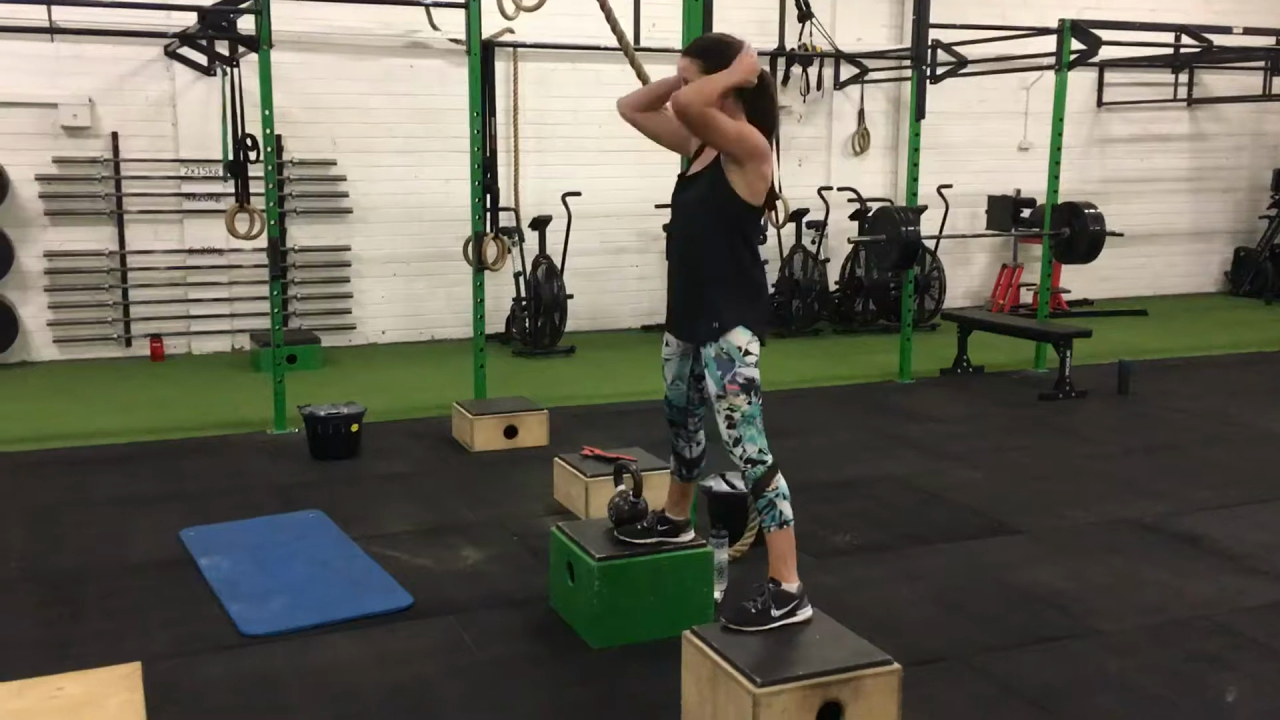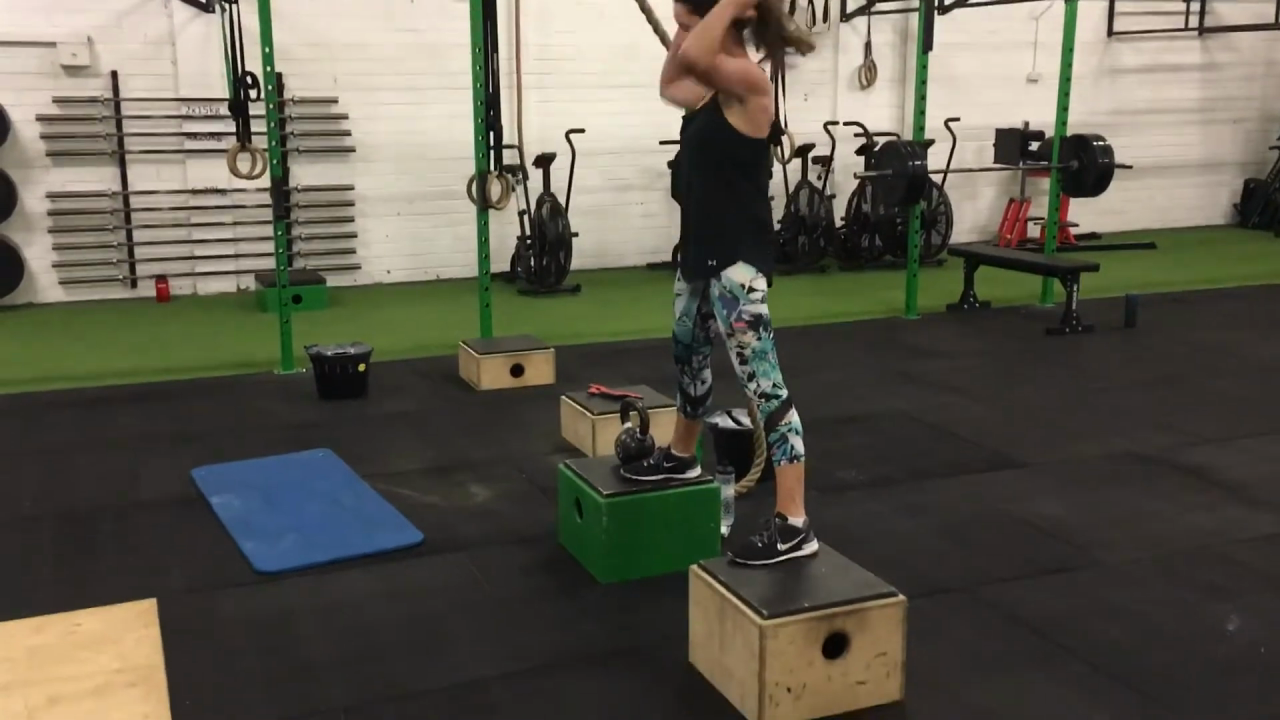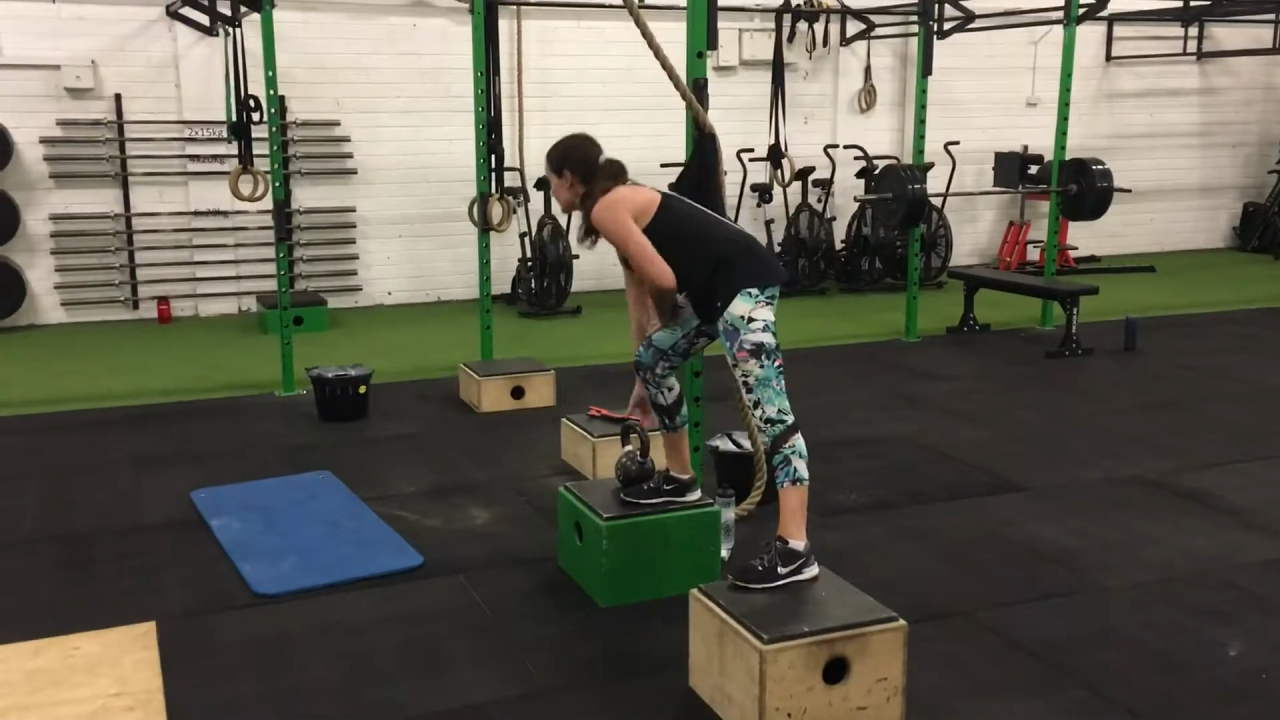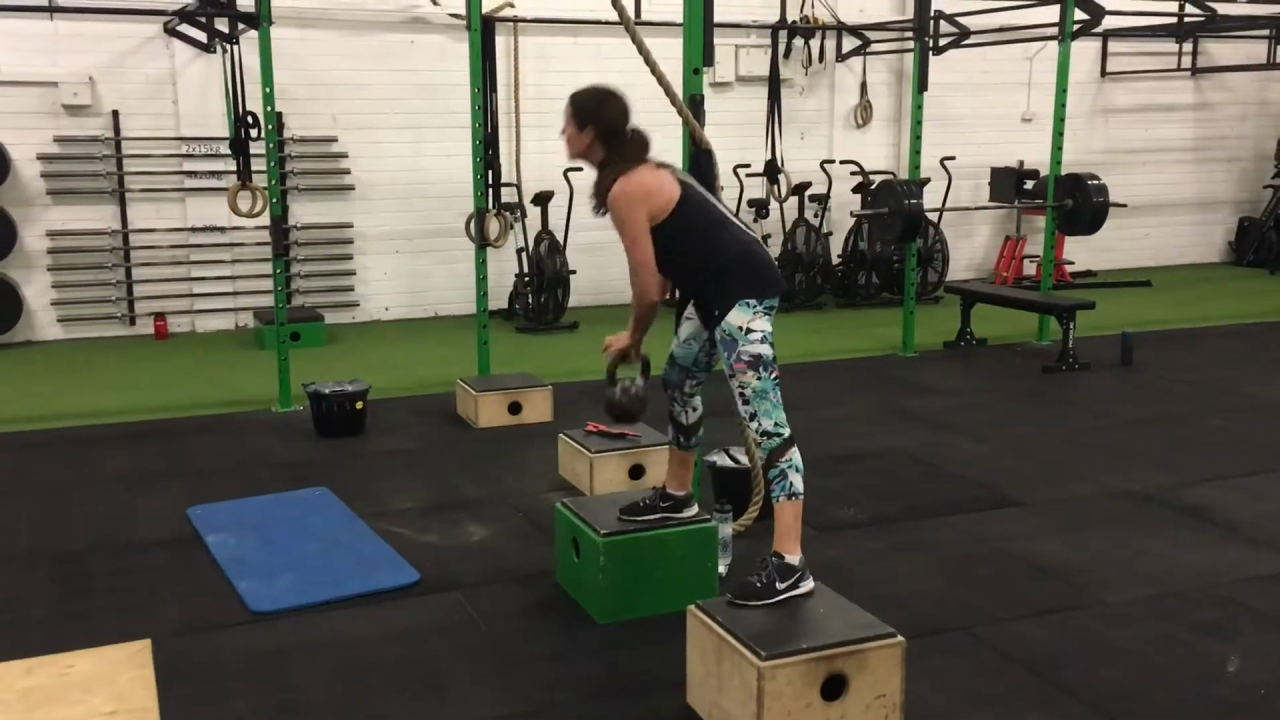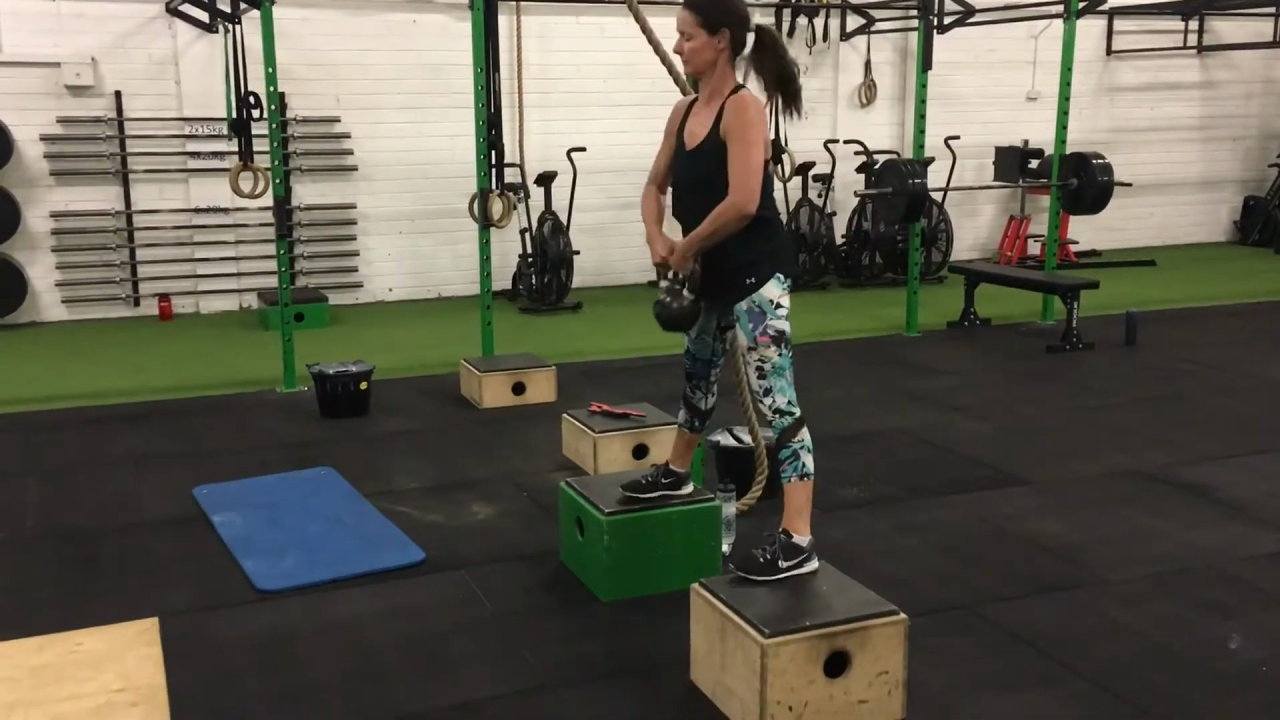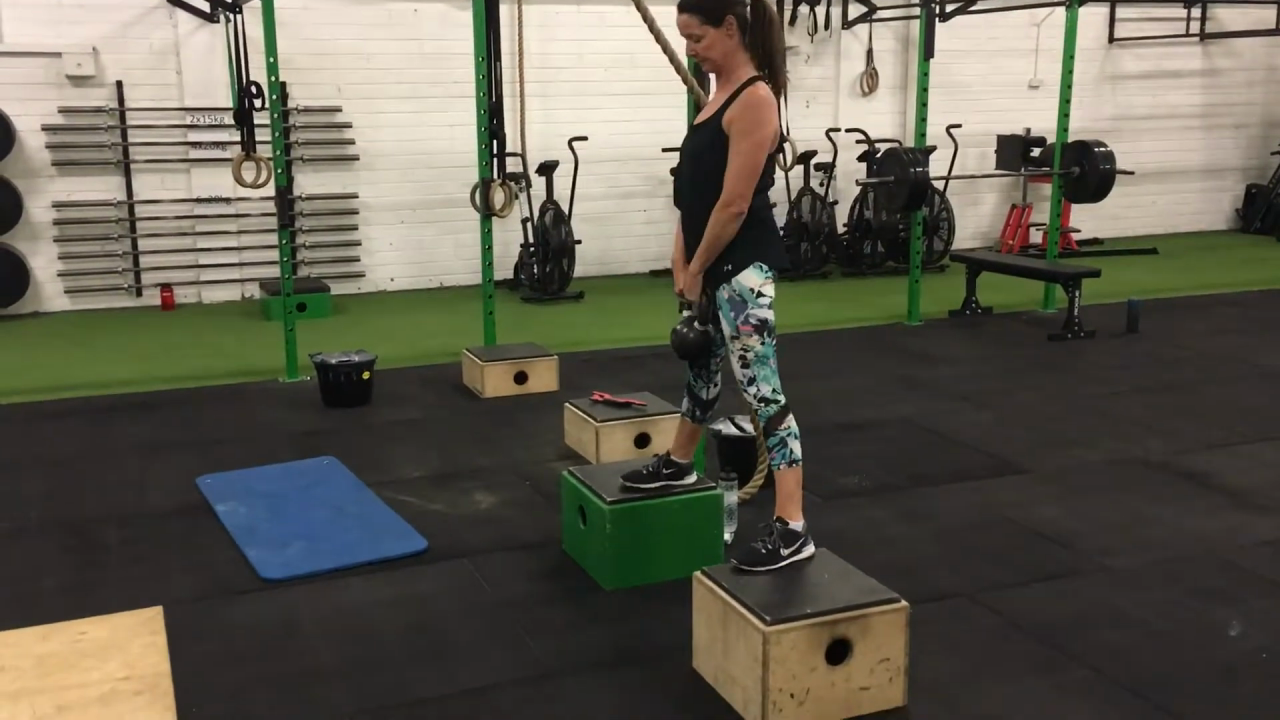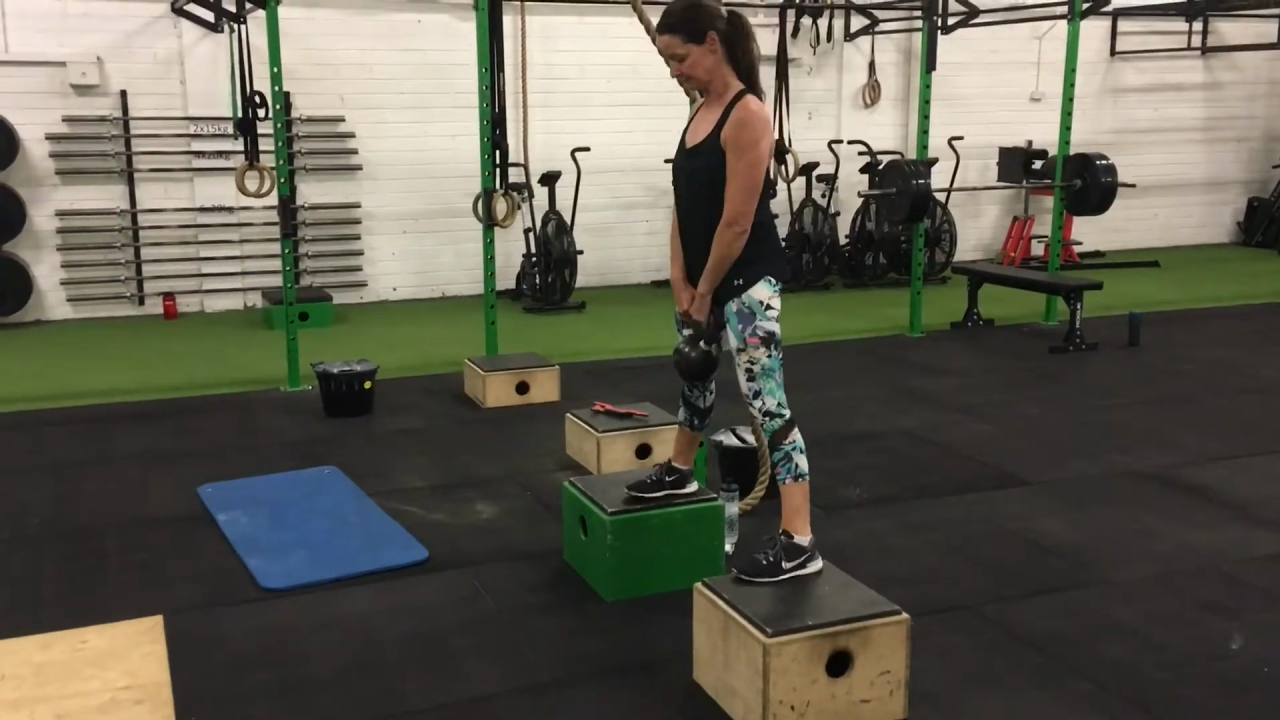
dt=0.7s
person 1, frame 1
left shoulder: (749, 148)
right shoulder: (700, 144)
left elbow: (693, 105)
right elbow: (630, 105)
left wrist: (741, 72)
right wrist: (691, 73)
left hip: (729, 323)
right hip: (686, 315)
left knee: (748, 450)
right knee: (682, 422)
left ankle: (788, 592)
right ankle: (674, 520)
person 1, frame 2
left shoulder: (747, 81)
right shoulder: (712, 86)
left elbow: (696, 54)
right elbow: (671, 84)
left hip: (737, 257)
right hip: (701, 252)
left knee: (763, 383)
right knee: (688, 356)
left ankle: (794, 524)
right ankle: (681, 456)
person 1, frame 3
left shoulder: (606, 209)
right shoulder: (619, 206)
left elbow: (662, 280)
right elbow: (642, 296)
left wrist: (665, 316)
right wrist: (642, 384)
left hip: (745, 282)
right hip: (712, 289)
left knee: (769, 409)
right knee: (652, 358)
left ankle: (794, 550)
right ankle: (679, 477)
person 1, frame 4
left shoulder: (626, 191)
right shoulder: (639, 177)
left elbow: (649, 290)
right elbow: (659, 280)
left wrist: (632, 340)
right wrist: (632, 337)
left hip: (743, 290)
right hip: (716, 287)
left knee: (764, 420)
right knee: (679, 378)
left ankle: (789, 563)
right ankle: (678, 494)
person 1, frame 5
left shoulder: (743, 106)
right shoulder: (683, 110)
left elbow: (742, 204)
right elbow: (657, 184)
left wrist: (686, 247)
right wrist: (657, 237)
left hip: (755, 273)
right hip: (709, 271)
left knee: (775, 399)
right knee: (698, 371)
left ankle: (797, 541)
right ankle: (675, 472)
person 1, frame 6
left shoulder: (755, 100)
right shoulder: (722, 93)
left elbow: (734, 205)
left wrist: (697, 269)
right wrist: (681, 261)
left hip: (741, 263)
right hip: (708, 261)
left knee: (760, 387)
right knee: (701, 364)
left ankle: (791, 527)
right ankle: (679, 461)
person 1, frame 7
left shoulder: (747, 116)
right shoulder: (700, 110)
left elbow: (737, 222)
right elbow: (683, 204)
left wrist: (706, 292)
right wrist: (681, 282)
left hip: (746, 278)
right hip: (702, 273)
left knee: (764, 400)
left ankle: (798, 542)
right ankle: (679, 470)
